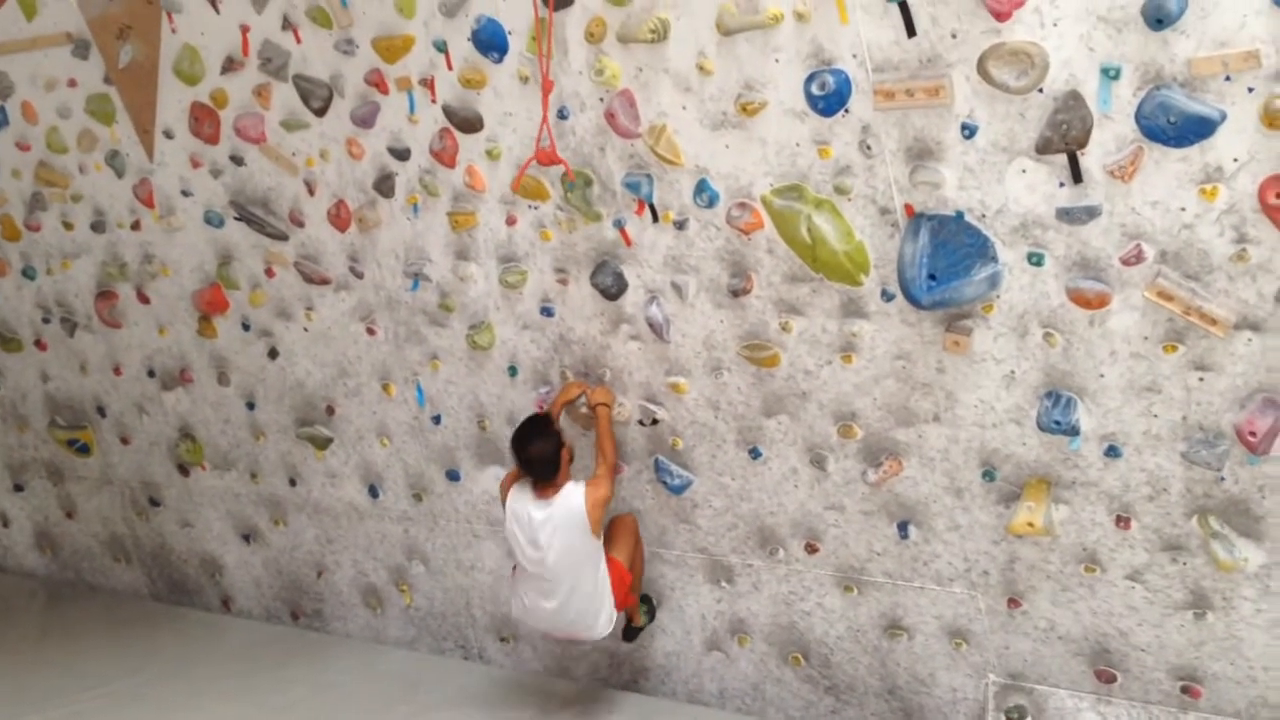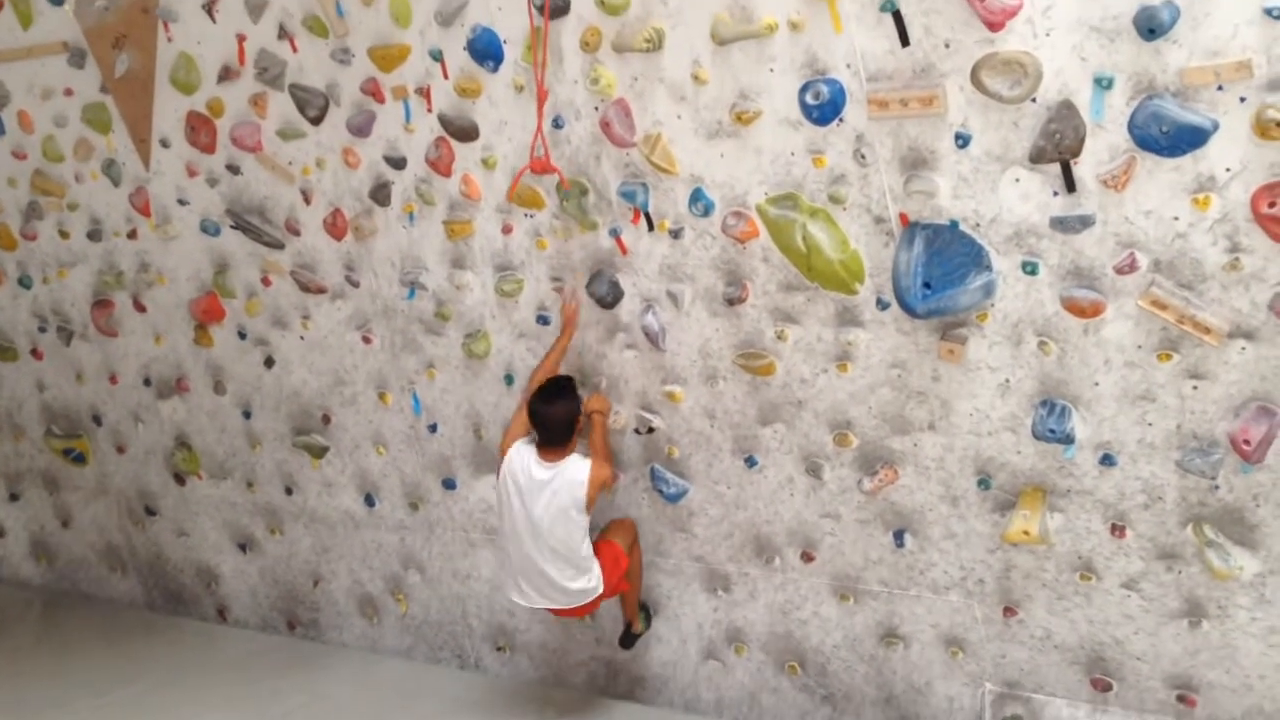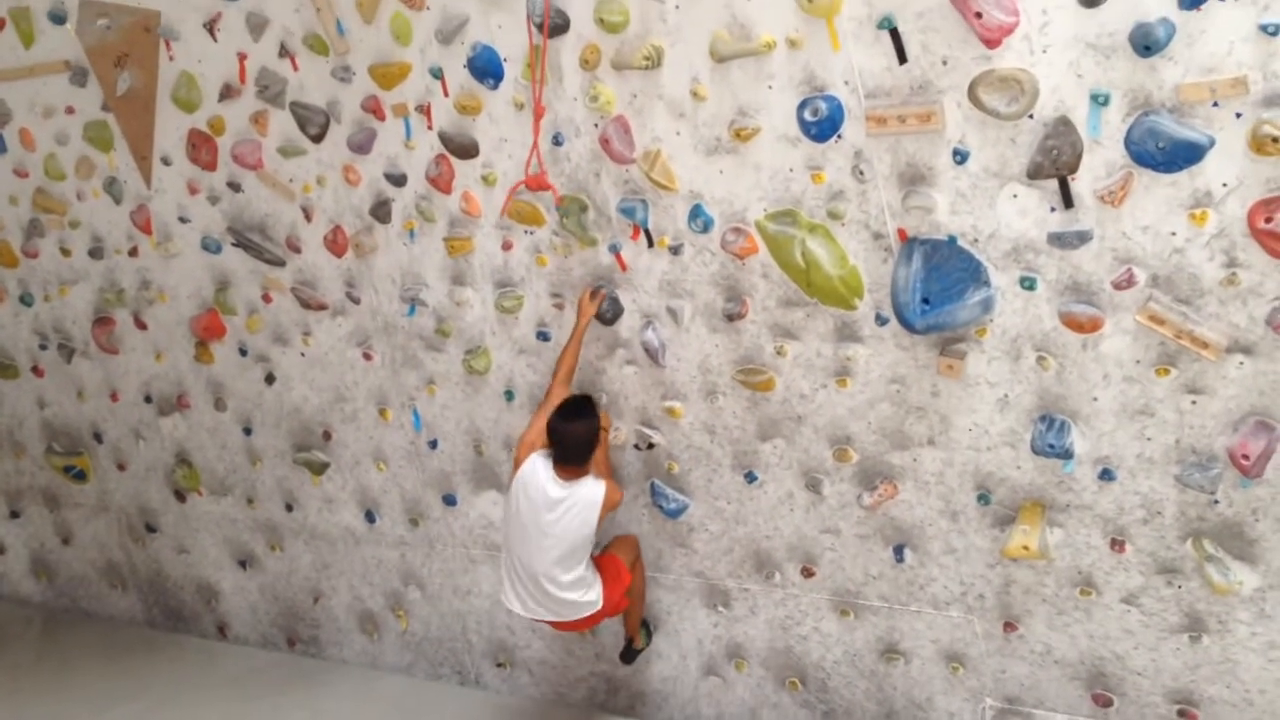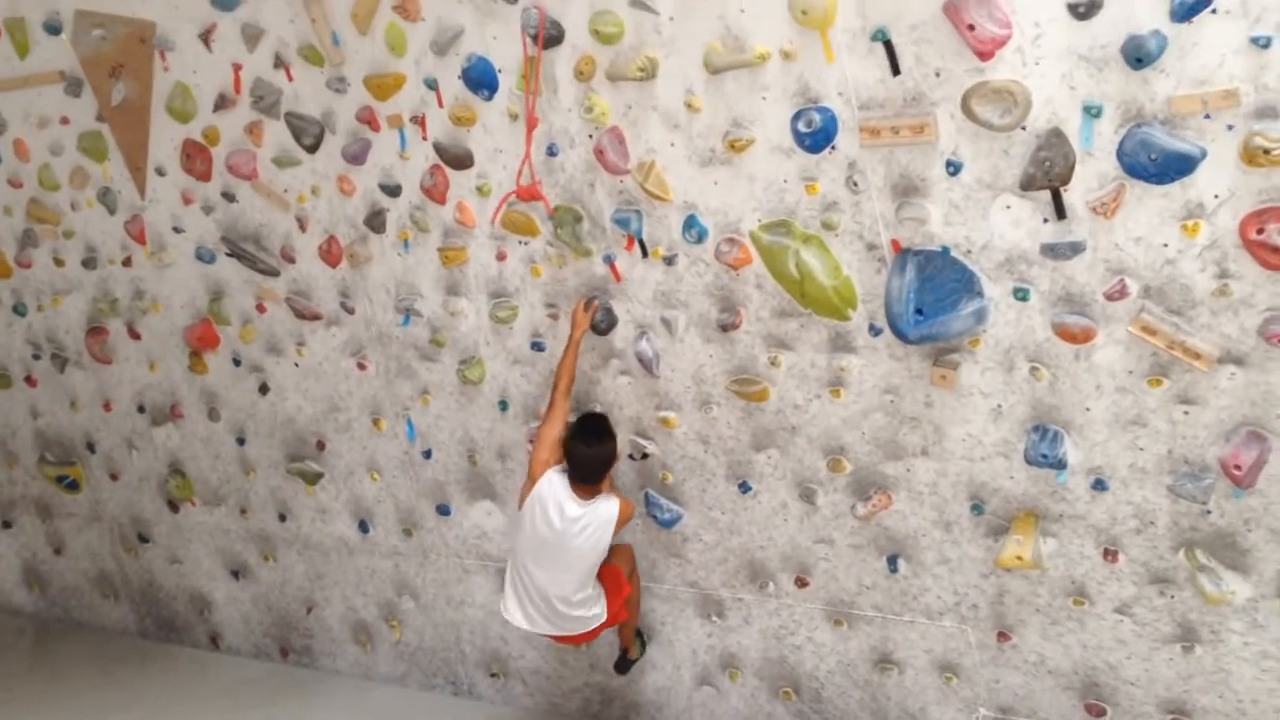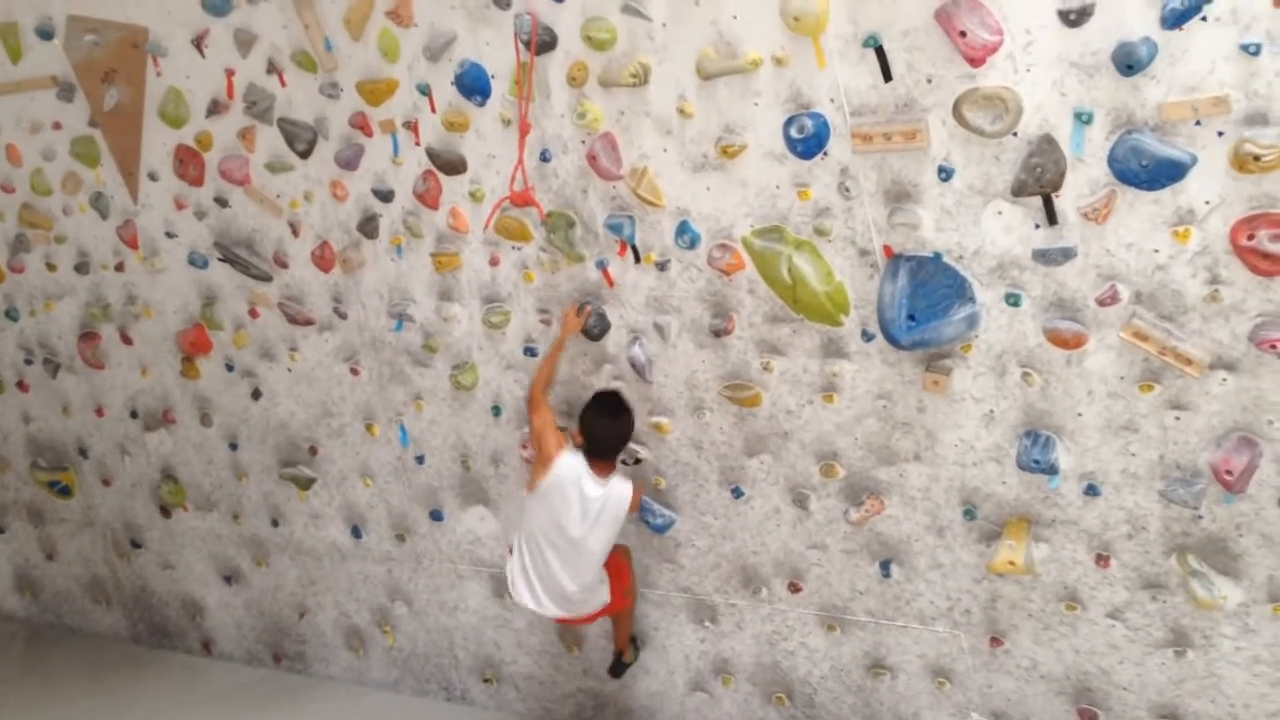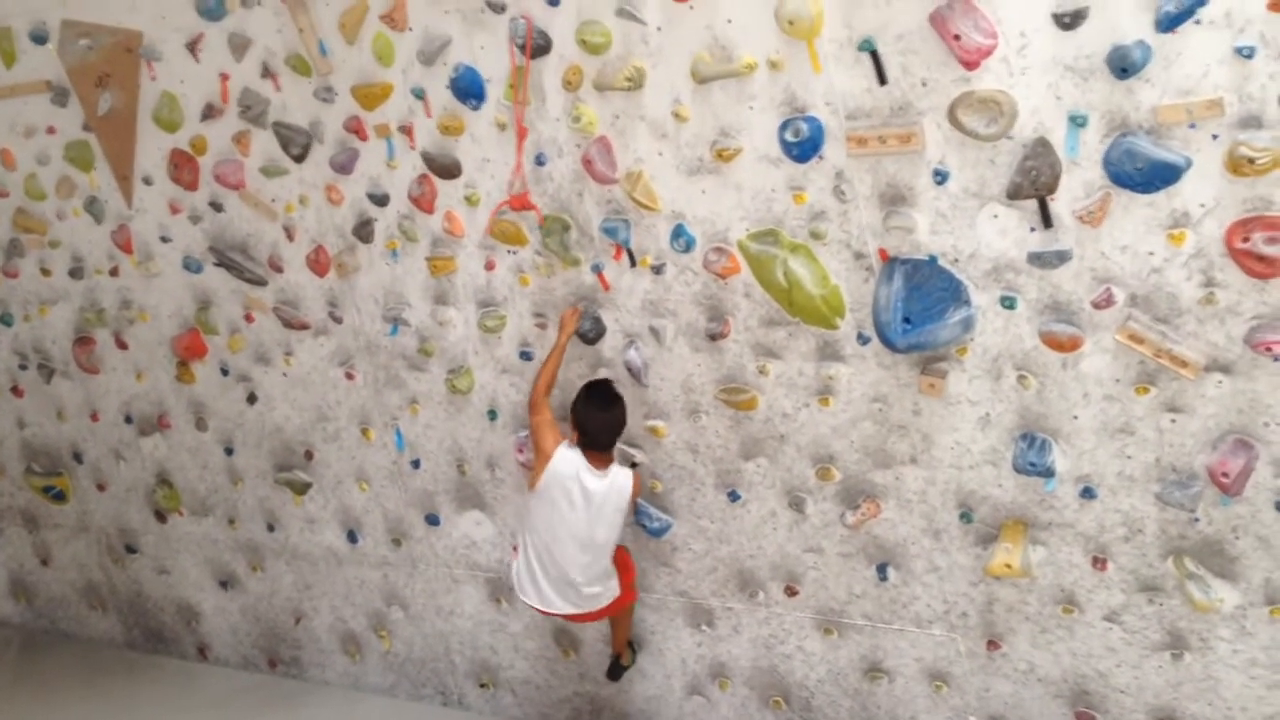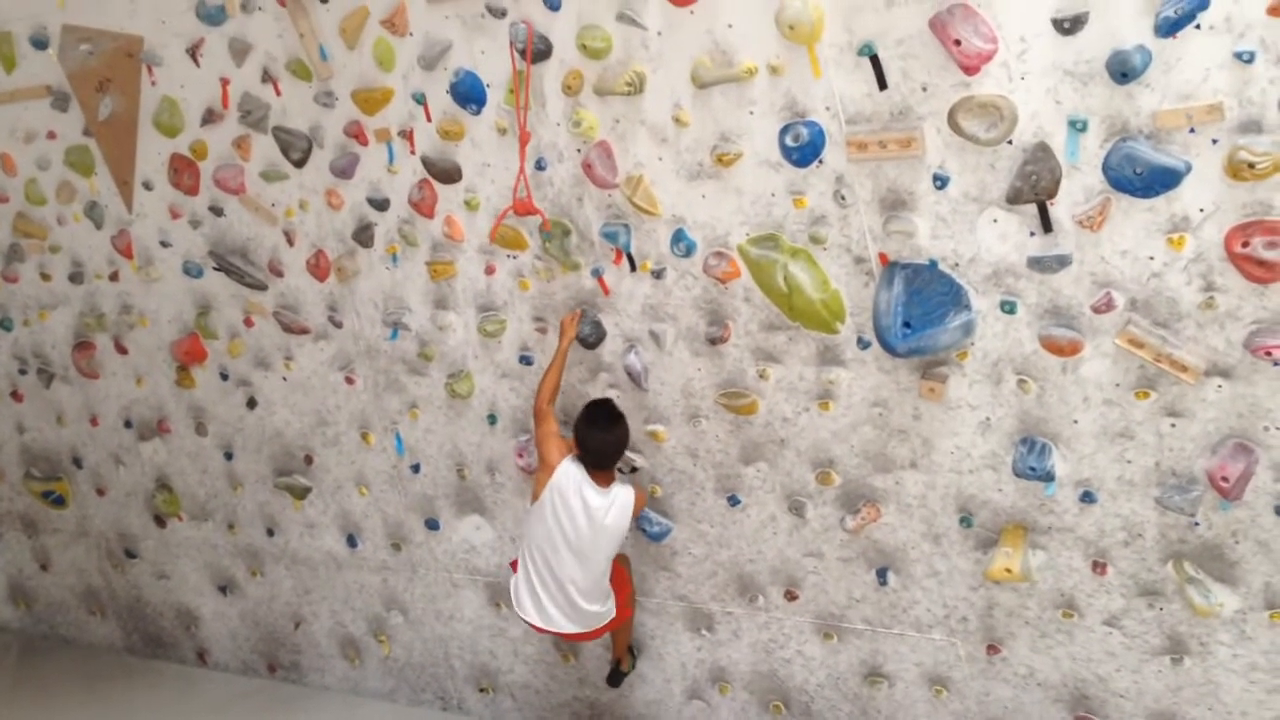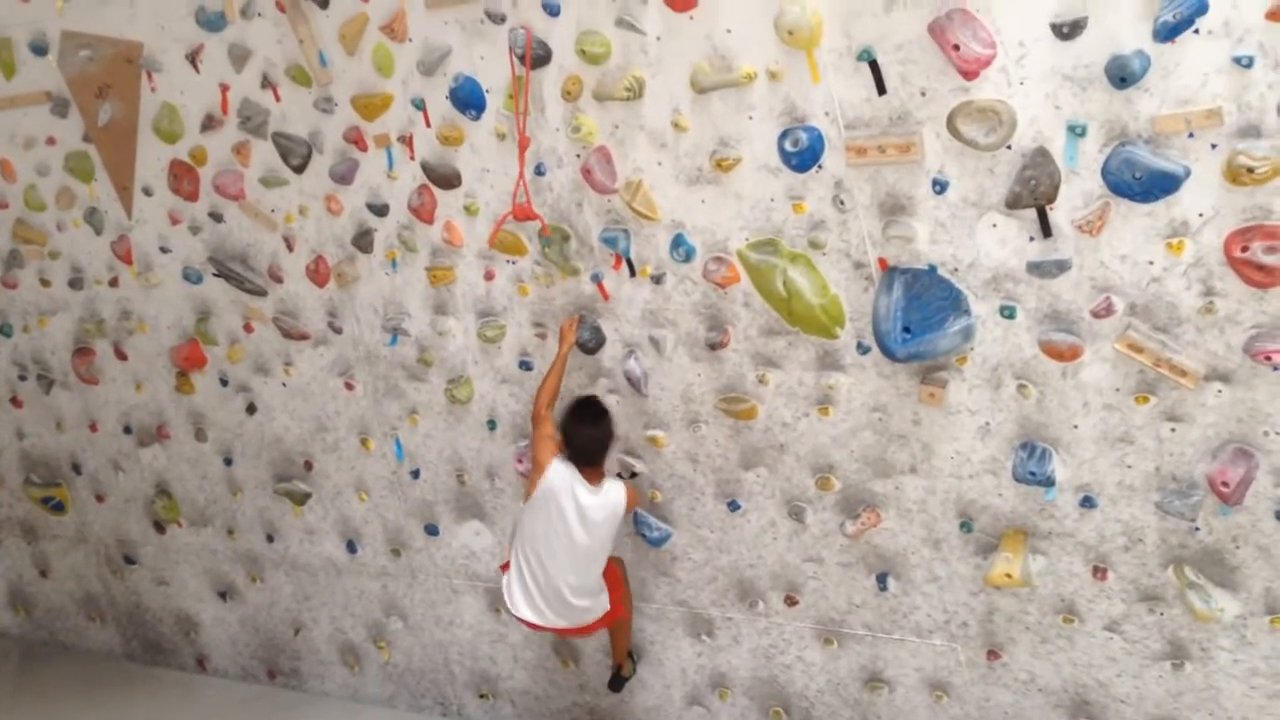
dt=0.2s
person 1, frame 1
left shoulder: (511, 491)
right shoulder: (590, 497)
left elbow: (534, 436)
right elbow: (609, 463)
left wrist: (558, 403)
right wrist: (602, 407)
left hip: (532, 615)
right hip: (591, 621)
right knee: (626, 524)
right ankle: (635, 618)
person 1, frame 2
left shoulder: (512, 450)
right shoulder: (594, 474)
left elbow: (533, 389)
left wrist: (565, 333)
right wrist: (599, 415)
left hip: (524, 589)
right hip: (578, 598)
right knee: (625, 530)
right ankle: (633, 625)
person 1, frame 3
left shoulder: (527, 460)
right shoulder: (607, 495)
left elbow: (559, 383)
left wrist: (582, 321)
right wrist: (600, 431)
left hip: (521, 599)
right hip: (578, 612)
right knee: (629, 546)
right ankle: (635, 639)
person 1, frame 4
left shoulder: (541, 477)
right shoulder: (619, 512)
left elbow: (559, 398)
left wrist: (577, 333)
left hip: (522, 611)
right hip: (580, 624)
right knee: (624, 555)
right ankle: (629, 650)
person 1, frame 5
left shoulder: (554, 458)
right shoulder: (628, 493)
left elbow: (536, 393)
left wrist: (565, 334)
left hip: (526, 591)
right hip: (585, 605)
right knee: (622, 558)
right ankle: (623, 653)
person 1, frame 6
left shoulder: (552, 455)
right shoulder: (629, 484)
left elbow: (538, 398)
left wrist: (563, 336)
left hip: (532, 590)
right hip: (592, 604)
right knee: (623, 559)
right ankle: (621, 656)
person 1, frame 7
left shoulder: (556, 470)
right shoulder: (632, 501)
left elbow: (542, 406)
left wrist: (565, 342)
left hip: (530, 608)
right hip: (589, 622)
right ankle: (621, 662)
person 1, frame 8
left shoulder: (546, 470)
right shoulder: (624, 496)
left elbow: (540, 412)
left wrist: (564, 348)
left hip: (524, 606)
right hip: (583, 617)
right knee: (615, 571)
right ankle: (621, 667)
